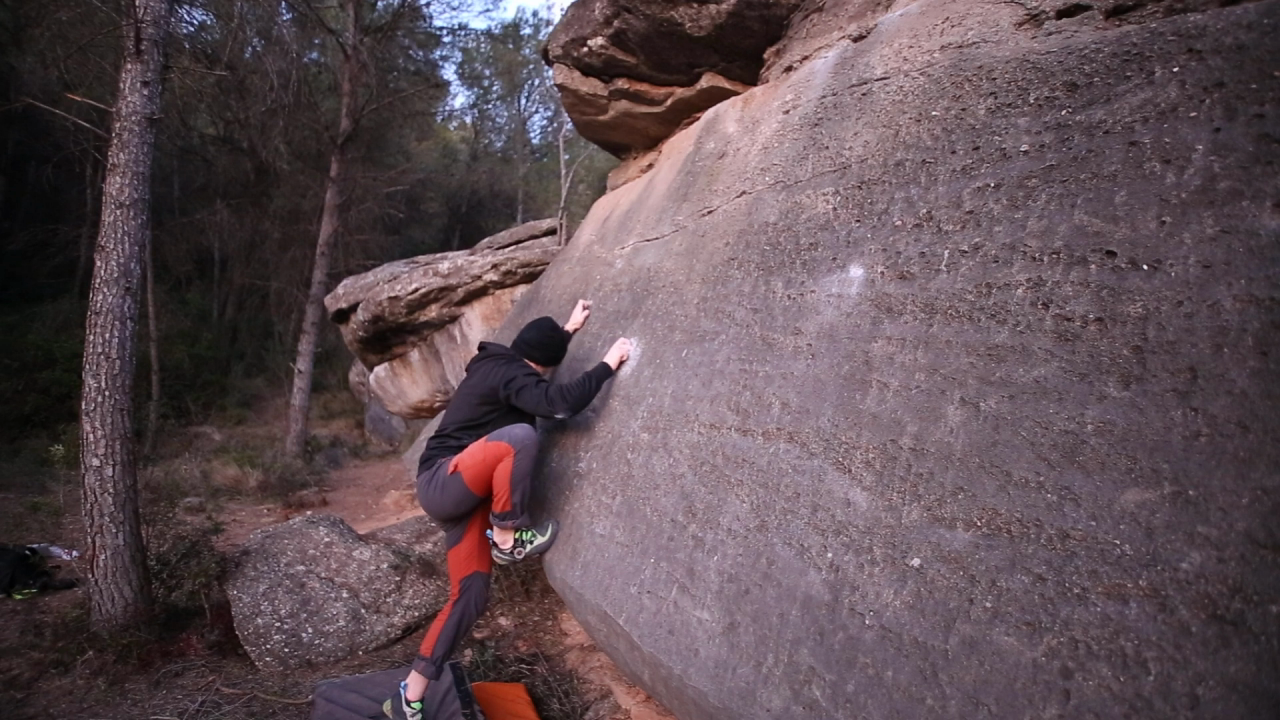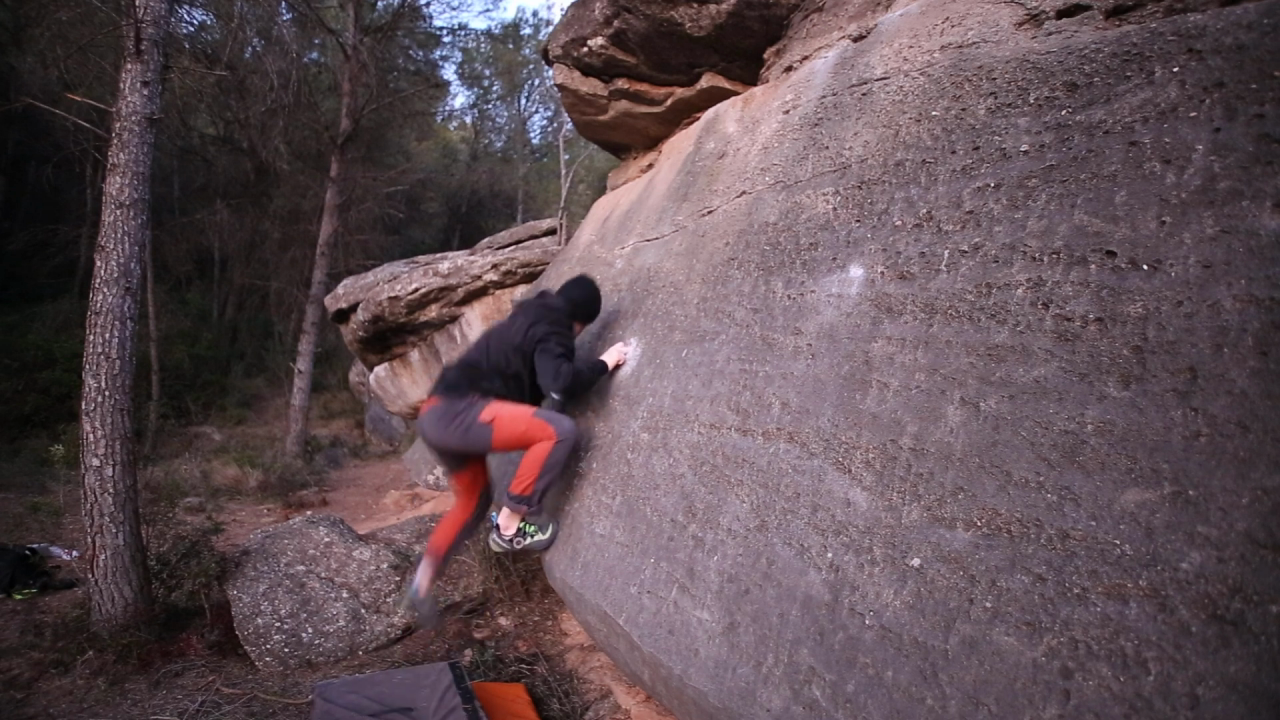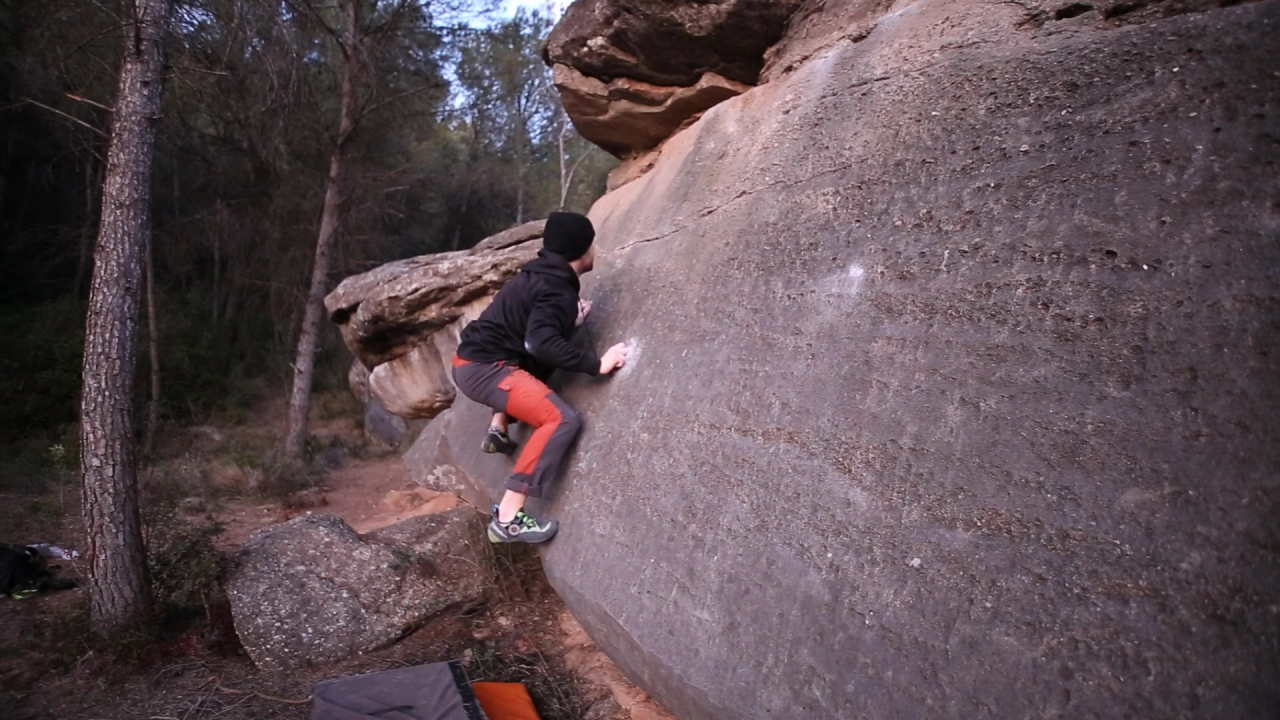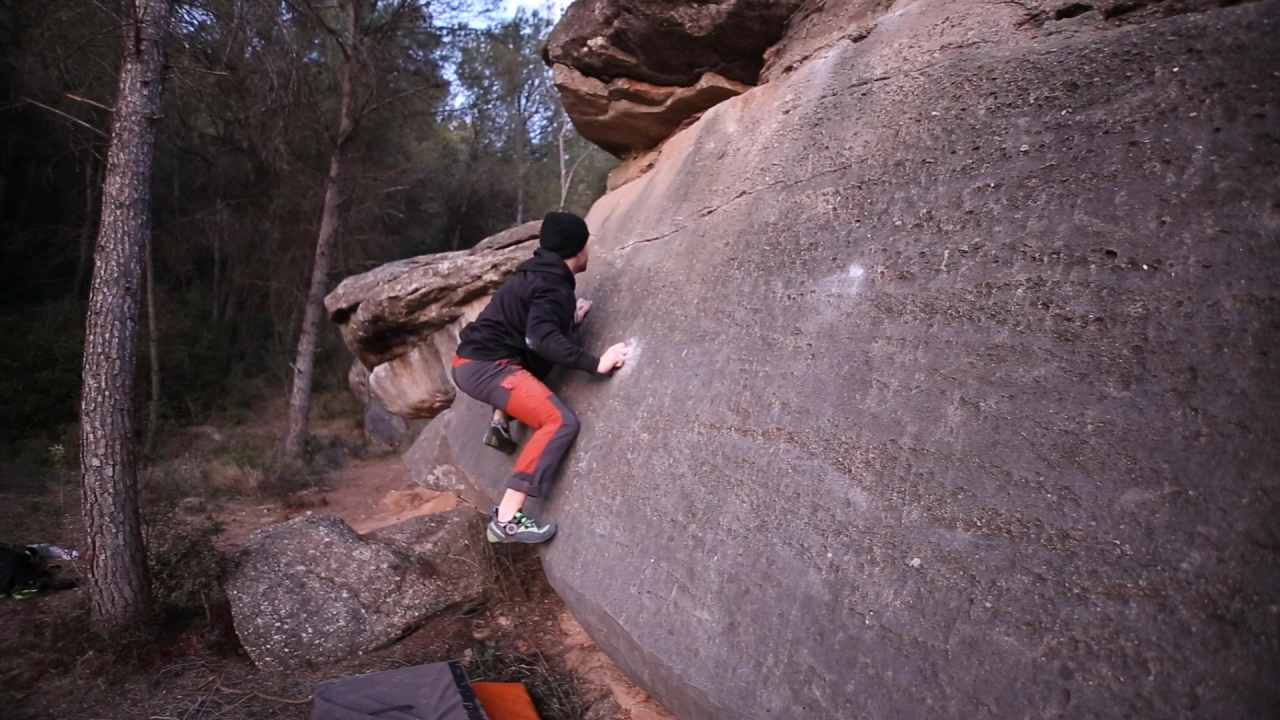
dt=1s
person 1, frame 1
left shoulder: (497, 364)
right shoulder: (509, 375)
left elbow: (535, 351)
right elbow: (560, 402)
left wrist: (567, 331)
right wrist: (608, 364)
left hip: (456, 490)
right hip: (442, 483)
left knee: (469, 595)
right knee: (520, 436)
right ankle: (508, 539)
person 1, frame 2
left shoulder: (528, 319)
right shoulder: (551, 332)
right elbow: (560, 386)
right wrist: (603, 364)
left hip: (436, 415)
right hip: (458, 414)
left knee: (473, 500)
right knee: (559, 430)
left ankle: (425, 576)
right ankle: (509, 527)
person 1, frame 3
left shoulder: (541, 275)
right shoulder: (557, 291)
right elbow: (541, 343)
left wrist: (570, 320)
right wrist: (597, 364)
left hip: (470, 362)
right hip: (484, 369)
left knee: (529, 369)
right knee: (561, 420)
left ankle: (498, 429)
right ankle: (508, 518)
person 1, frame 4
left shoulder: (535, 275)
right shoulder: (553, 288)
right elbow: (541, 340)
left wrist: (568, 320)
right wrist: (596, 363)
left hip: (469, 361)
right hip: (486, 368)
left knee: (528, 365)
right knee: (560, 422)
left ankle: (499, 424)
right ankle: (507, 518)
